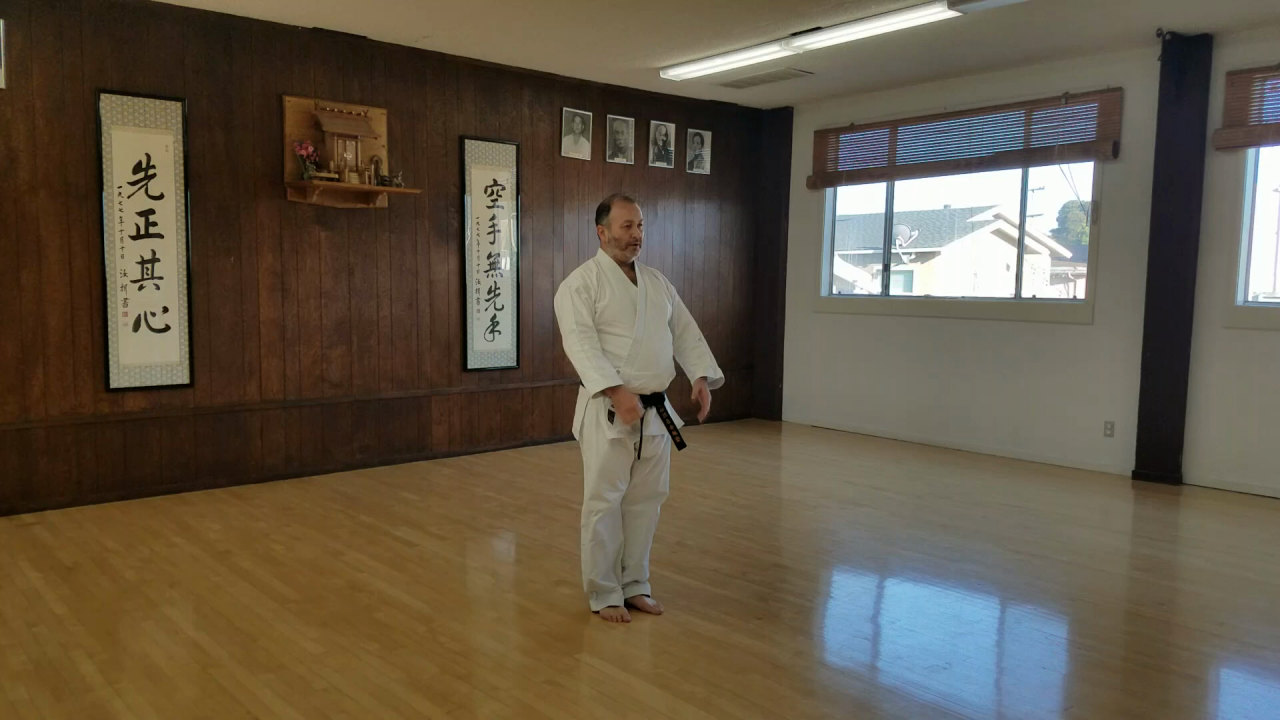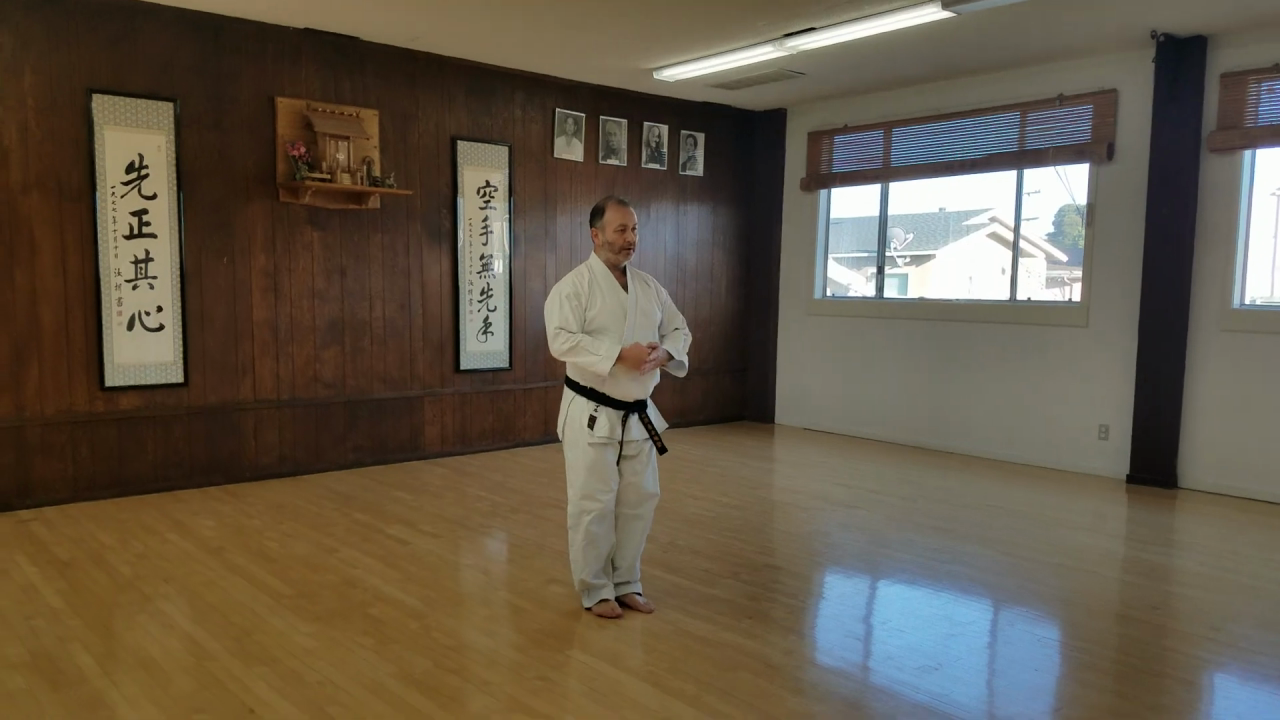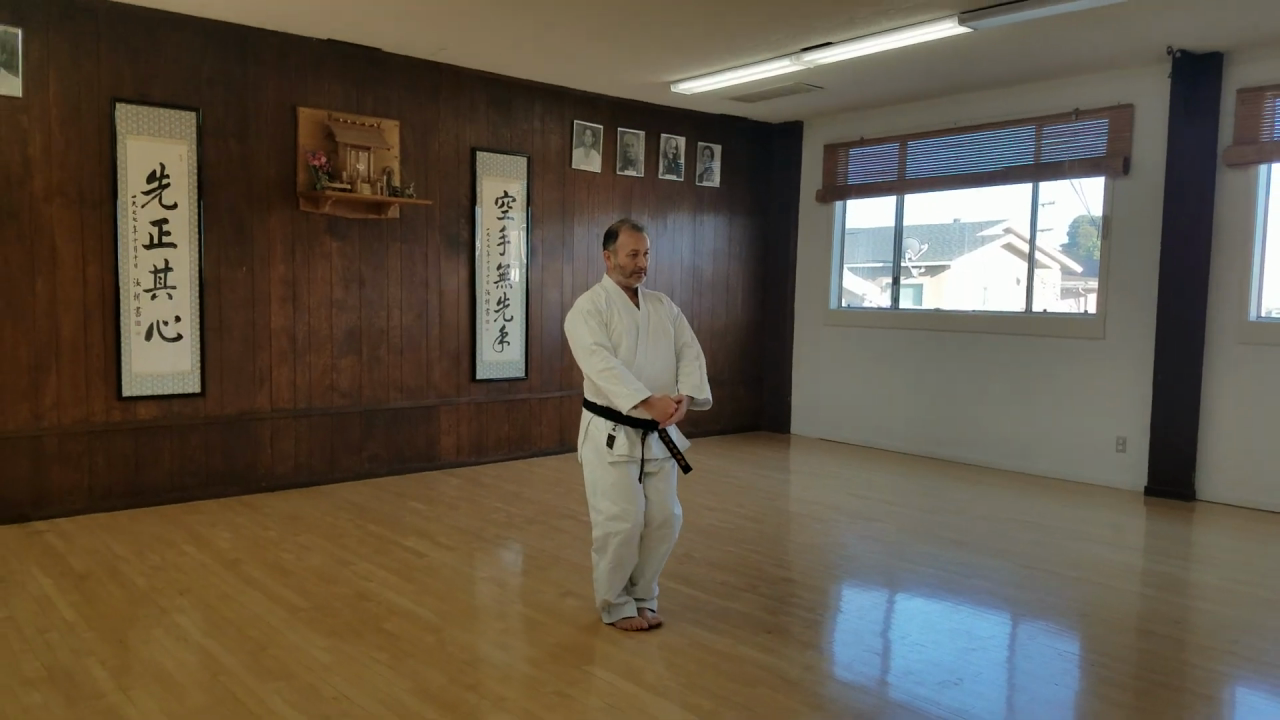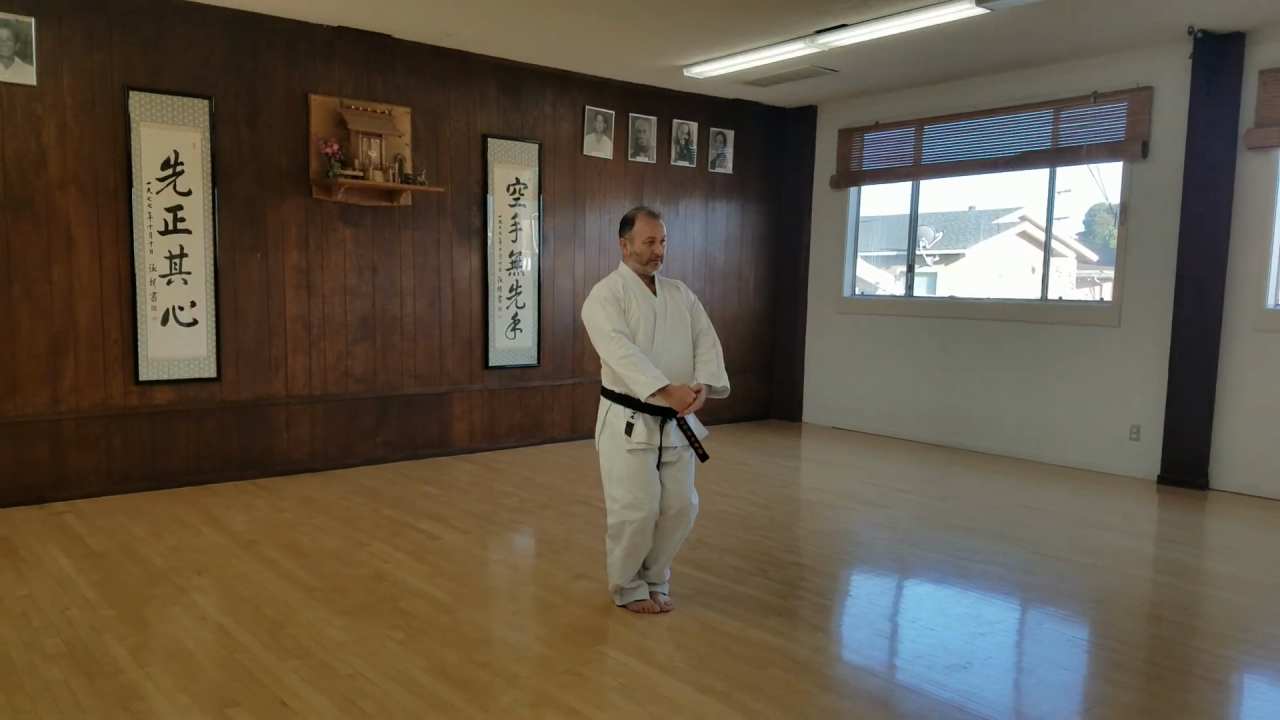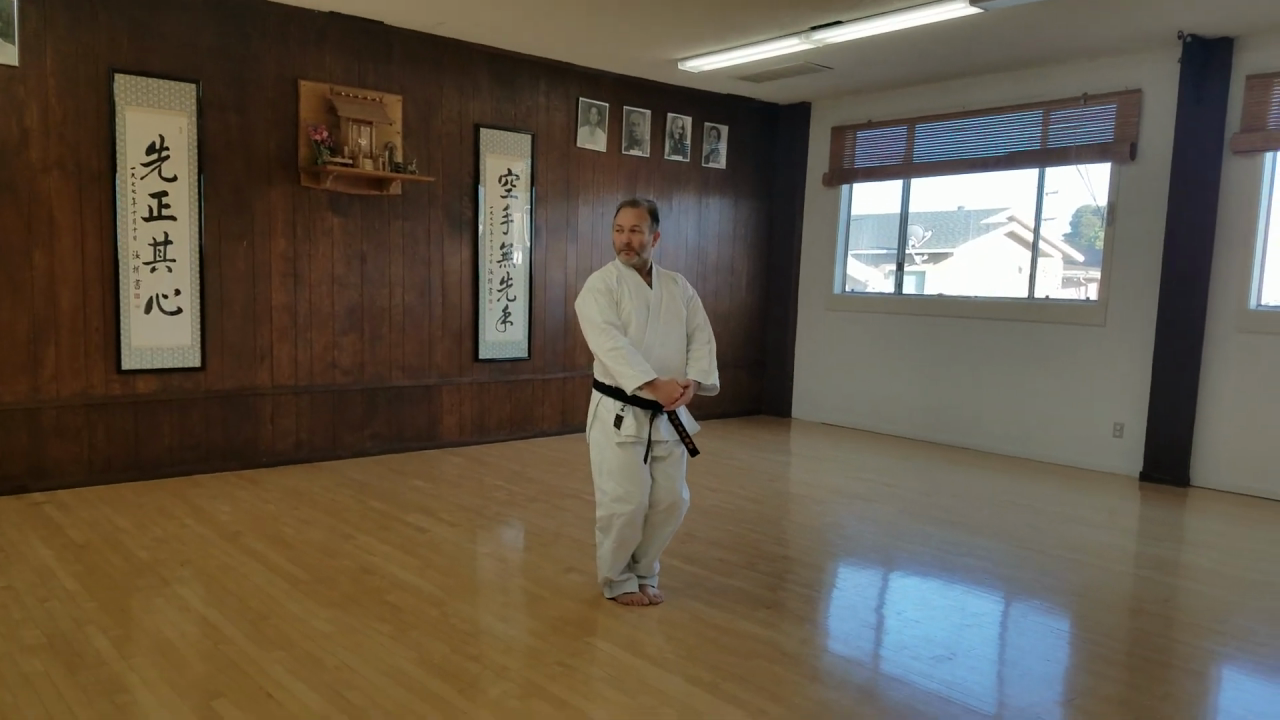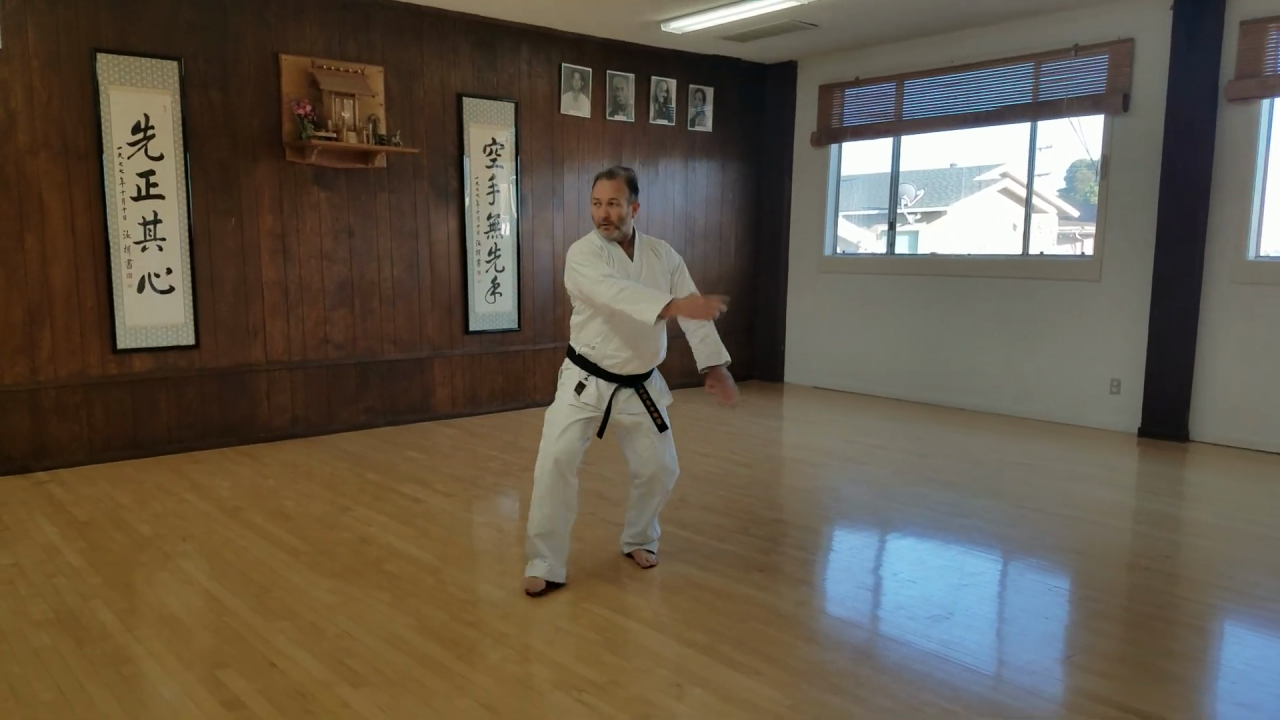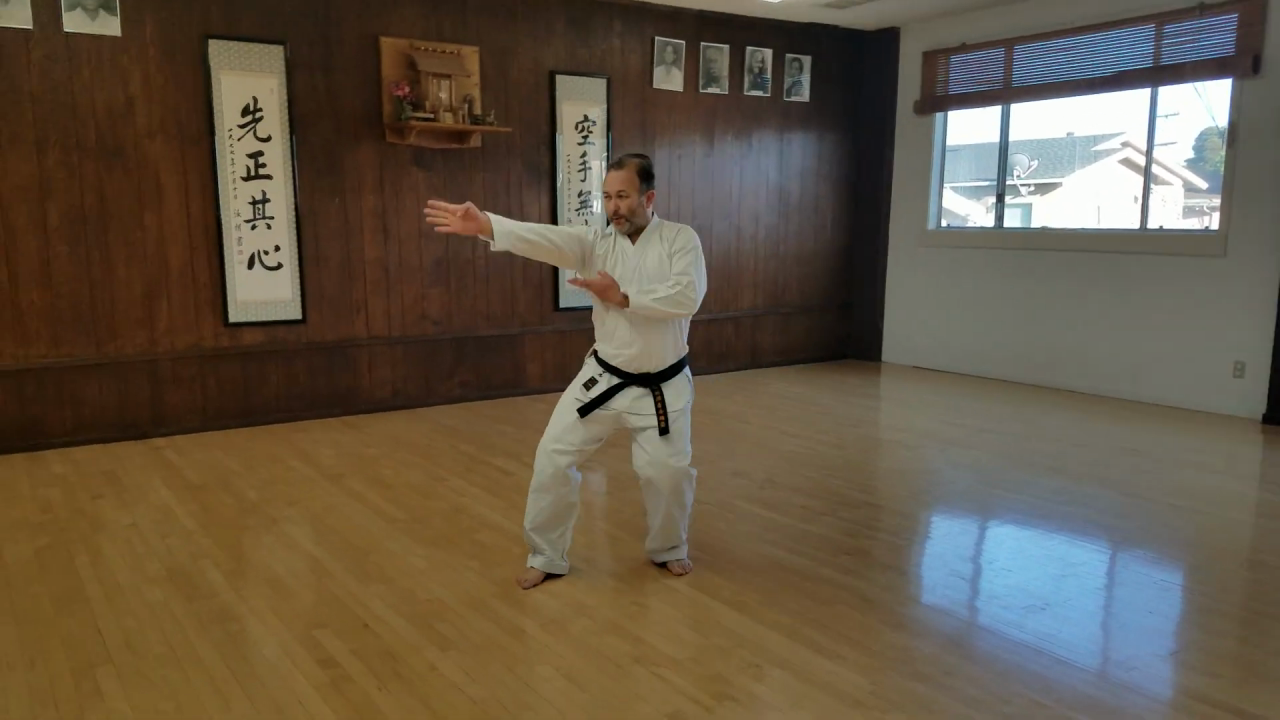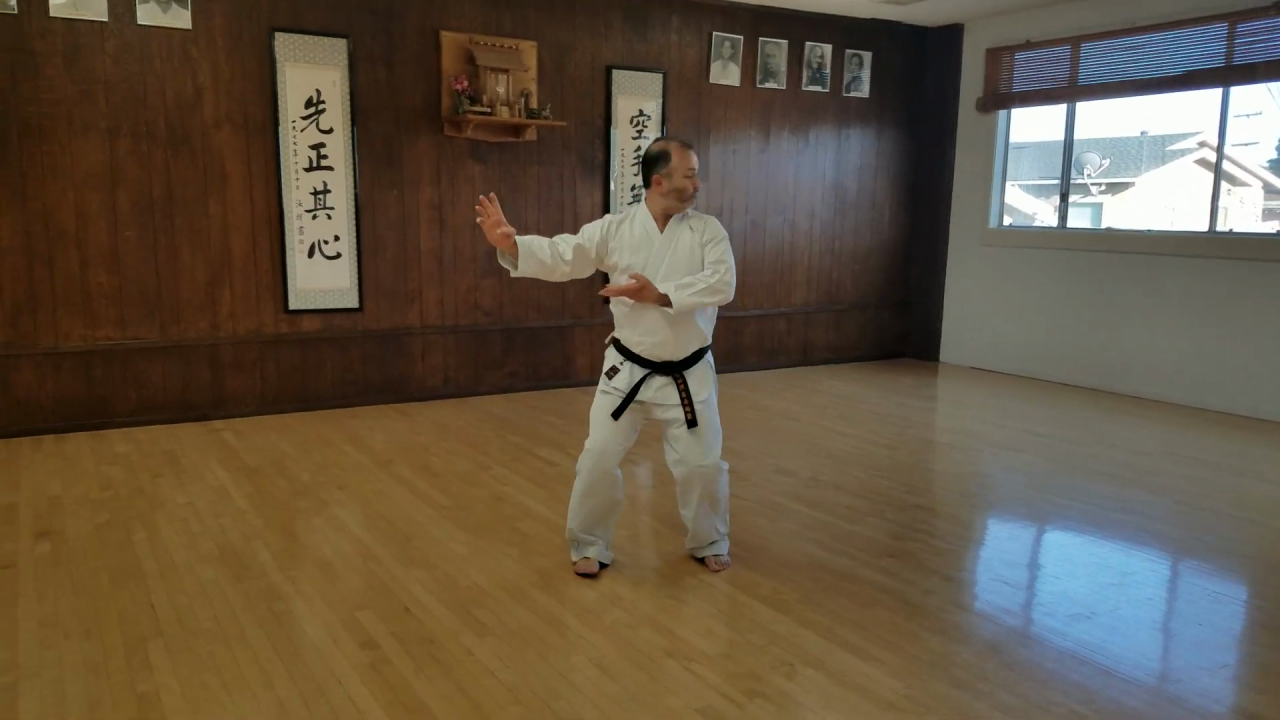
dt=0.5s
person 1, frame 1
left shoulder: (656, 281)
right shoulder: (583, 282)
left elbow: (685, 331)
right elbow: (580, 342)
left wrist: (702, 376)
right wrist: (616, 390)
left hip: (655, 411)
right hip: (609, 411)
left knee: (646, 500)
right knee: (604, 502)
left ankle: (634, 584)
right ankle: (604, 594)
person 1, frame 2
left shoulder: (649, 285)
right shoulder: (575, 285)
left elbow: (679, 330)
right elbow: (562, 340)
left wrist: (663, 352)
right wrist: (620, 354)
left hip: (638, 414)
right hip: (592, 414)
left knee: (639, 500)
right knee: (592, 504)
left ankle: (626, 583)
right ankle: (596, 590)
person 1, frame 3
left shoulder: (663, 306)
right shoulder: (589, 307)
left elbow: (690, 354)
right elbow: (600, 363)
left wrist: (685, 396)
right wrist: (649, 400)
left hip: (659, 434)
right hip: (611, 433)
left knee: (663, 520)
right knee: (620, 523)
left ankle: (642, 597)
right ankle: (616, 605)
person 1, frame 4
left shoulder: (680, 293)
right shoulder: (606, 294)
left elbow: (706, 342)
right elbow: (619, 351)
left wrist: (703, 384)
right wrist: (668, 389)
left hip: (676, 422)
right hip: (629, 421)
left knee: (679, 507)
right knee: (635, 511)
left ankle: (654, 581)
right ankle: (627, 588)
person 1, frame 5
left shoulder: (679, 287)
right shoulder: (601, 285)
left elbow: (702, 339)
right elbow: (609, 343)
left wrist: (693, 381)
right wrist: (654, 384)
left hip: (668, 415)
right hip: (619, 413)
left knee: (670, 501)
right knee: (624, 504)
left ankle: (643, 574)
right ankle: (618, 581)
person 1, frame 6
left shoulder: (663, 255)
right shoulder: (583, 254)
left elbow: (695, 312)
right elbow: (614, 294)
left wrist: (715, 365)
right wrist: (674, 305)
left hip: (641, 385)
right hip: (587, 382)
left knee: (658, 469)
right knee: (555, 463)
left ankle: (639, 540)
right ankle: (545, 564)
person 1, frame 7
left shoulder: (681, 239)
right shoulder: (598, 240)
left elbow: (685, 295)
right elbow: (546, 240)
left wrist: (622, 296)
right wrist: (483, 225)
left hip: (661, 386)
right hip: (602, 378)
left knee: (668, 470)
right knee: (555, 458)
left ankle: (669, 547)
right ankle: (546, 556)
person 1, frame 8
left shoulder: (708, 229)
right shoulder: (614, 229)
left elbow: (722, 284)
right elbow: (560, 257)
left wrist: (658, 294)
right wrist: (510, 242)
left hip: (687, 373)
right hip: (628, 369)
left knee: (701, 463)
right knee: (599, 458)
left ankle: (709, 543)
right ankle: (589, 547)
